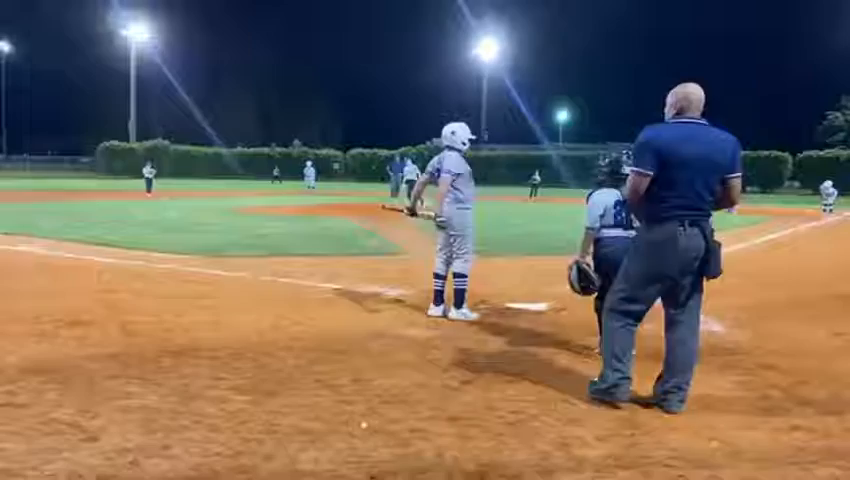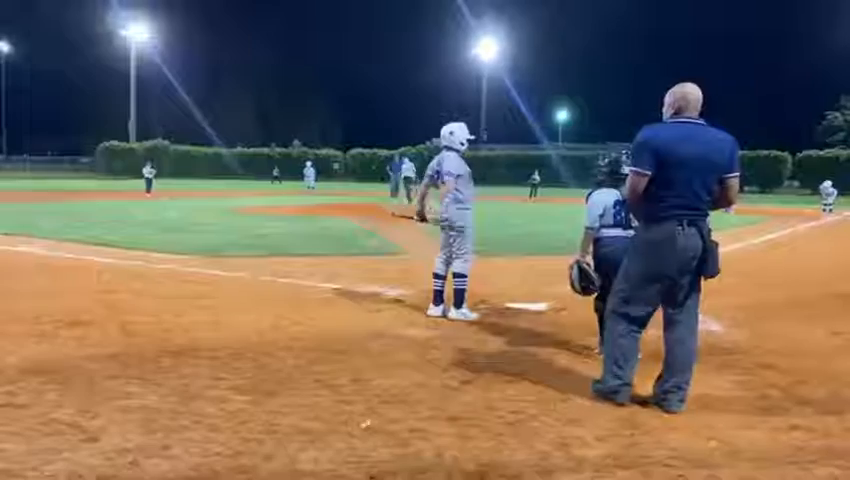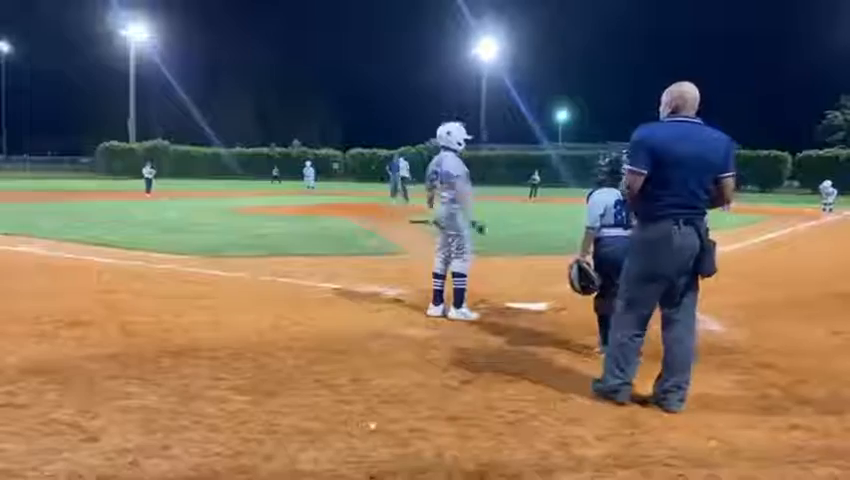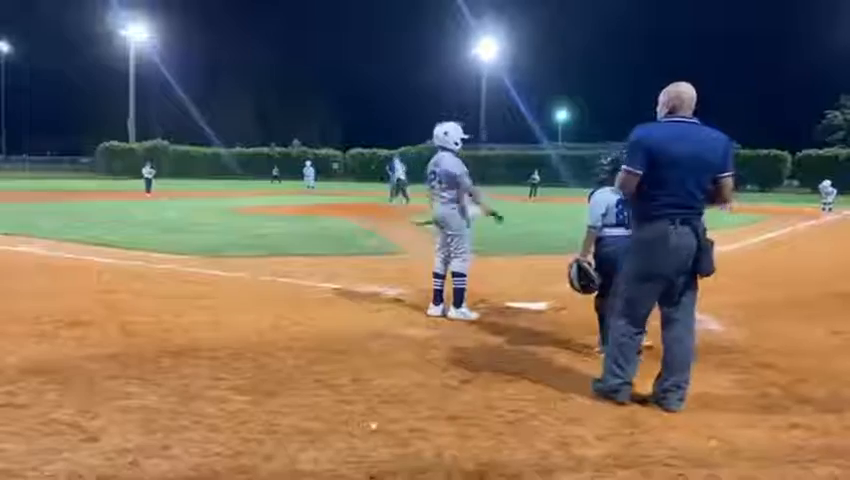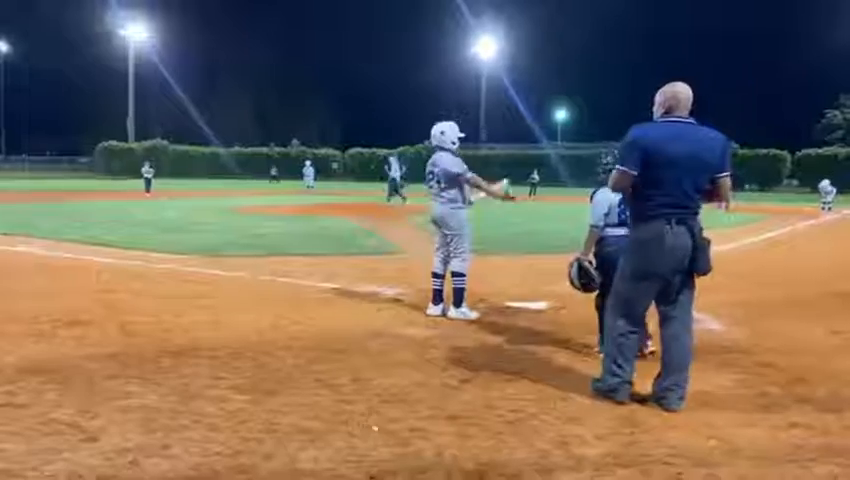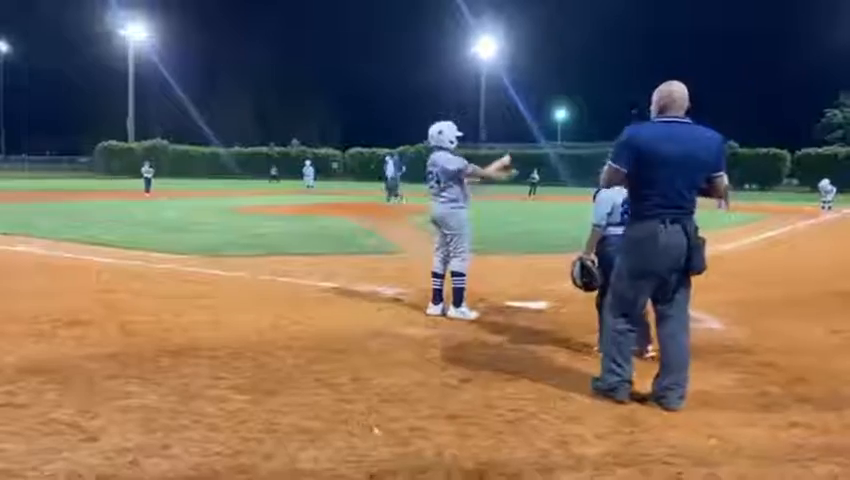
dt=0.1s
person 1, frame 1
left shoulder: (655, 136)
right shoulder: (727, 142)
left elbow: (634, 191)
right elbow: (732, 197)
left wrist: (641, 214)
left hip: (659, 236)
right hip: (698, 238)
left knee: (622, 308)
right knee: (684, 318)
left ankle: (614, 384)
right ankle: (673, 395)
person 1, frame 2
left shoulder: (653, 135)
right shoulder: (725, 142)
left elbow: (633, 191)
right elbow: (729, 197)
left wrist: (640, 214)
left hip: (657, 235)
right hip: (696, 238)
left knee: (625, 311)
right knee: (683, 318)
left ankle: (617, 385)
right ankle: (673, 394)
person 1, frame 3
left shoulder: (649, 134)
right shoulder: (721, 141)
left elbow: (630, 188)
right elbow: (725, 196)
left wrist: (639, 209)
left hip: (655, 235)
right hip: (693, 237)
left knee: (630, 315)
right knee: (681, 317)
left ankle: (617, 385)
right ankle: (672, 394)
person 1, frame 4
left shoulder: (646, 135)
right shoulder: (719, 141)
left elbow: (625, 187)
right elbow: (724, 195)
left wrist: (642, 203)
left hip: (652, 234)
right hip: (690, 236)
left knee: (628, 314)
right knee: (680, 317)
left ankle: (617, 384)
right ankle: (672, 393)
person 1, frame 5
left shoulder: (642, 135)
right shoulder: (715, 141)
left elbow: (617, 186)
right elbow: (722, 193)
left wrist: (640, 185)
left hip: (648, 235)
right hip: (687, 236)
left knee: (624, 312)
right knee: (678, 316)
left ankle: (616, 384)
right ankle: (672, 392)
person 1, frame 6
left shoulder: (637, 134)
right shoulder: (711, 140)
left elbow: (608, 182)
right elbow: (718, 191)
left wrist: (636, 179)
left hip: (644, 234)
right hip: (683, 236)
left knee: (622, 311)
right knee: (674, 315)
left ankle: (616, 383)
right ankle: (672, 392)
person 2, frame 1
left shoulder: (438, 159)
right shoulder: (455, 158)
left elbow: (421, 182)
right elbow: (443, 184)
left wrist: (413, 204)
right wrist: (439, 210)
left hip: (445, 212)
right hip: (459, 211)
left knee: (444, 256)
right knee: (462, 258)
left ankle: (437, 305)
right ankle: (458, 308)
person 2, frame 2
left shoulder: (437, 160)
right shoulder: (454, 159)
left elbow: (425, 186)
right elbow: (448, 187)
left wrist: (420, 208)
right wrist: (445, 214)
left hip: (447, 213)
right hip: (458, 212)
left knee: (444, 256)
right knee: (462, 258)
left ankle: (437, 305)
right ankle: (458, 308)
person 2, frame 3
left shoulder: (436, 161)
right shoulder: (452, 161)
left elbow: (431, 190)
right elbow: (459, 190)
left wrist: (432, 209)
right wrist: (467, 215)
left hip: (443, 212)
right hip: (456, 213)
left knee: (444, 256)
right knee: (461, 257)
left ankle: (436, 304)
right ankle: (458, 308)
person 2, frame 4
left shoulder: (434, 161)
right shoulder: (452, 161)
right elbow: (468, 187)
right wrist: (485, 208)
left hip: (439, 210)
right hip: (454, 212)
left knee: (442, 256)
right knee: (460, 257)
left ankle: (436, 304)
right ankle: (457, 307)
person 2, frame 5
left shoulder: (433, 161)
right shoulder: (451, 161)
right elbow: (474, 181)
left wrist: (466, 197)
right wrist: (496, 193)
left hip: (438, 210)
right hip: (453, 211)
left knee: (441, 255)
right knee: (460, 257)
left ankle: (436, 304)
right ankle: (457, 307)
person 2, frame 6
left shoulder: (433, 160)
right shoulder: (450, 159)
right elbow: (477, 172)
right wrist: (504, 175)
left hip: (438, 209)
right hip: (453, 211)
left knee: (441, 255)
right knee: (459, 256)
left ankle: (436, 303)
right ankle: (457, 307)
person 3, frame 1
left shoulder: (598, 196)
left elbow: (591, 230)
left wrist: (582, 255)
left hip: (608, 247)
right hip: (631, 246)
left knee: (605, 295)
person 3, frame 2
left shoulder: (598, 196)
left elbow: (591, 230)
left wrist: (582, 255)
left hip: (608, 247)
right hip: (630, 245)
left knee: (605, 295)
person 3, frame 3
left shoulder: (598, 196)
left elbow: (592, 230)
left wrist: (583, 255)
left hip: (608, 247)
right hip: (630, 246)
left knee: (606, 295)
left ankle: (608, 342)
person 3, frame 4
left shoulder: (600, 195)
left elbow: (593, 229)
left wrist: (583, 255)
left hip: (609, 247)
right hip: (631, 245)
left knee: (606, 295)
left ankle: (608, 342)
person 3, frame 5
left shoulder: (603, 194)
left elbow: (596, 229)
left wrist: (585, 254)
left hip: (611, 247)
left knee: (606, 295)
left ankle: (607, 341)
right ankle: (644, 340)
person 3, frame 6
left shoulder: (607, 192)
left elbow: (598, 227)
left wrist: (587, 252)
left hip: (611, 250)
left knee: (608, 295)
right ankle: (644, 344)
